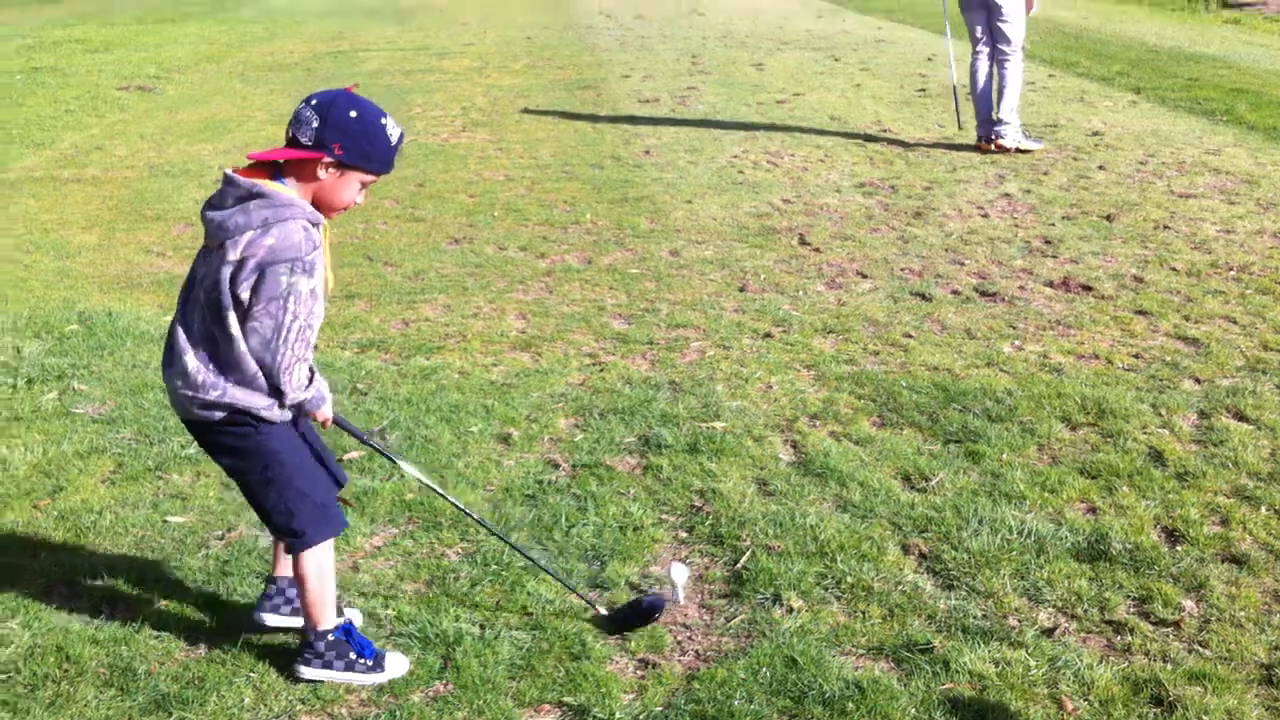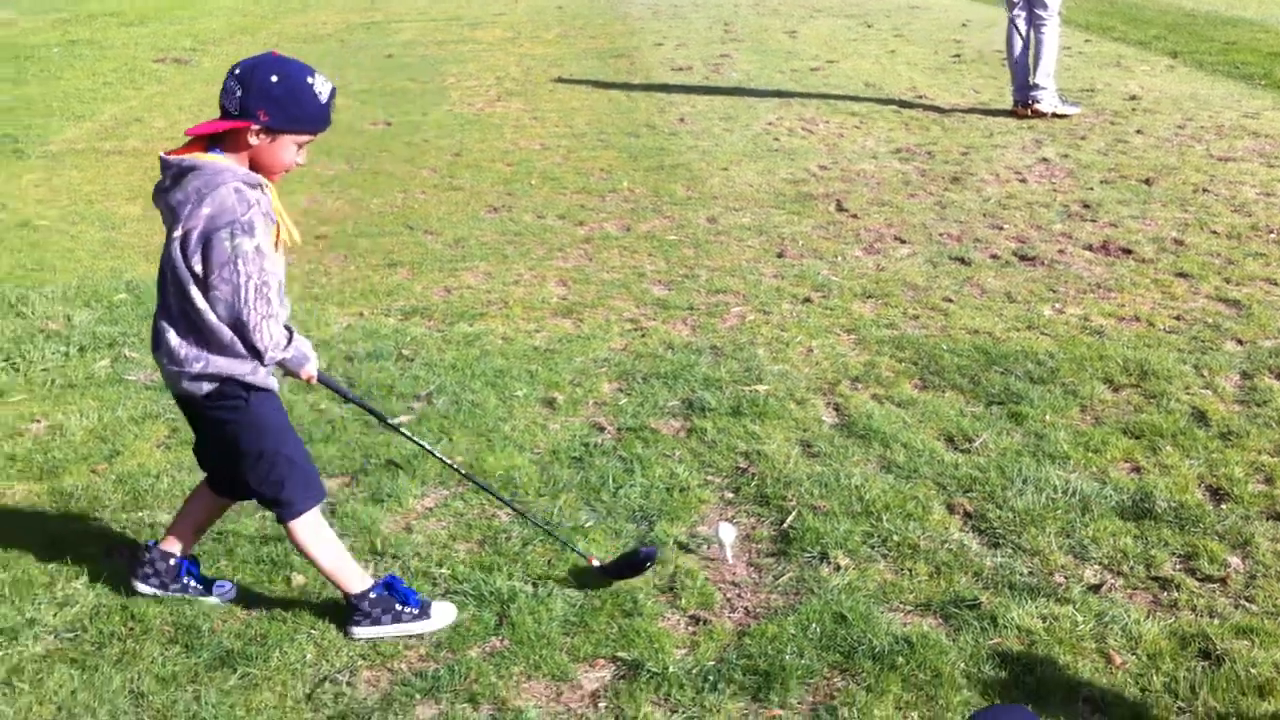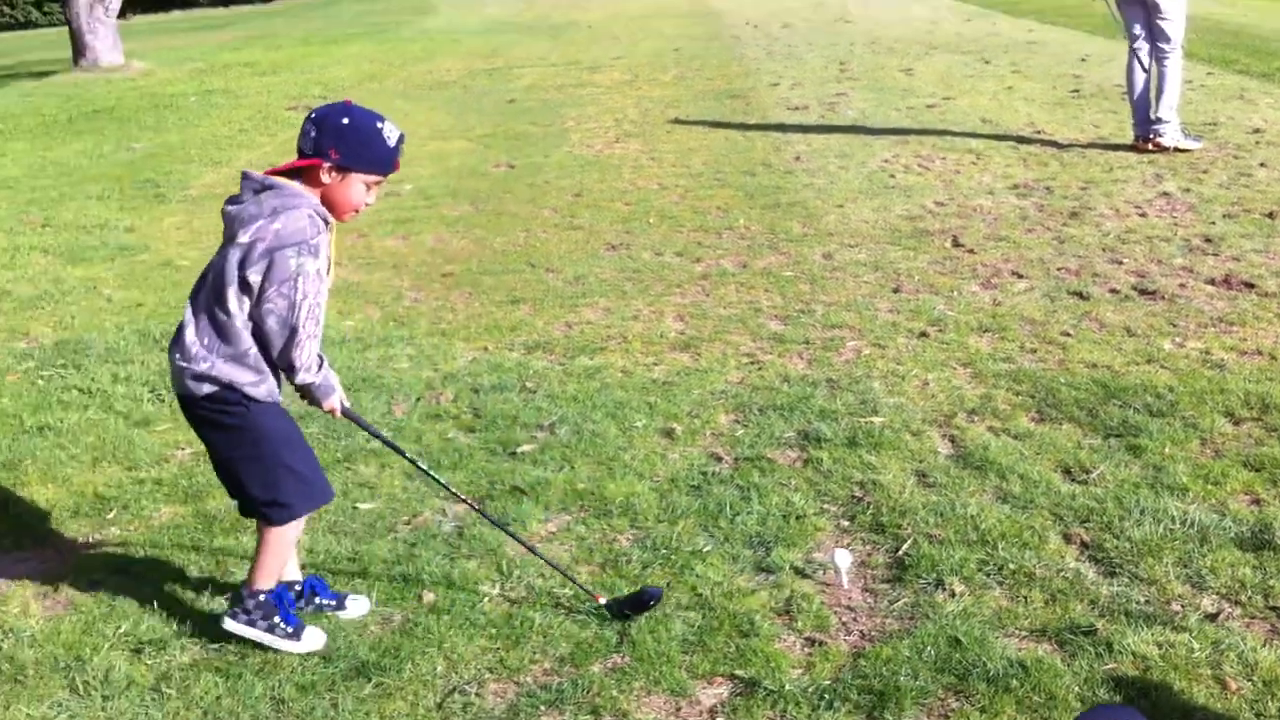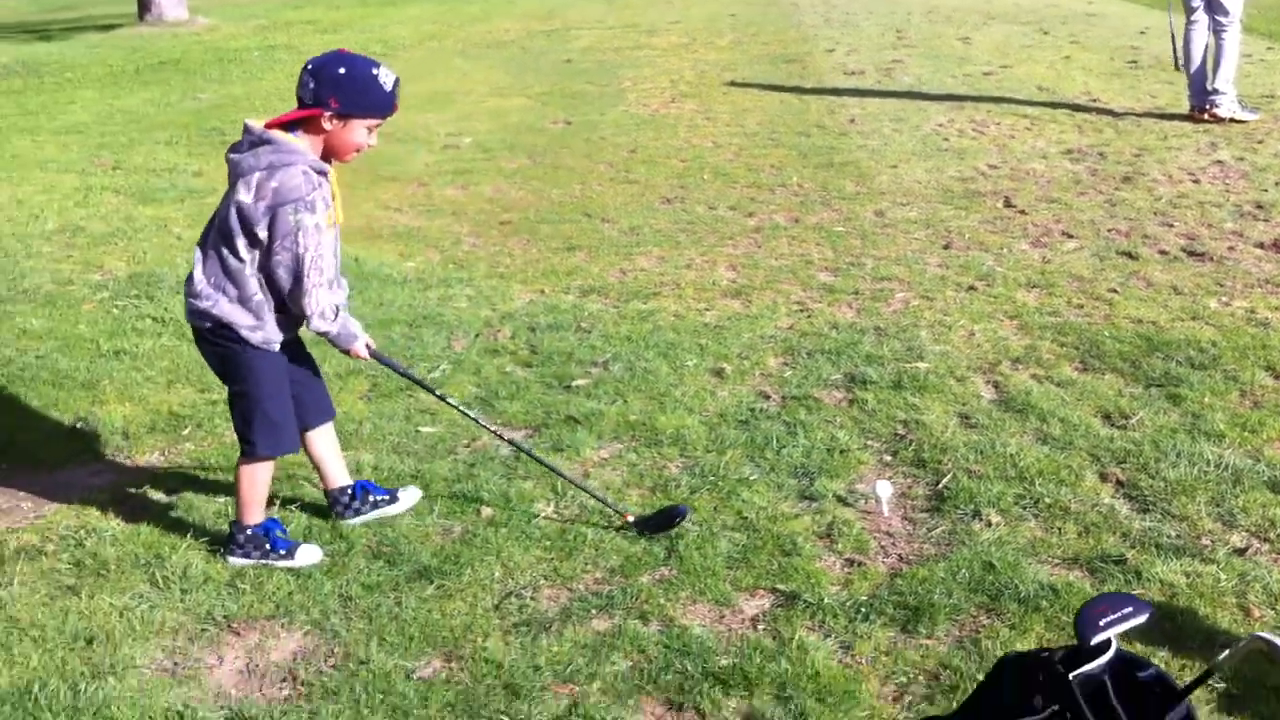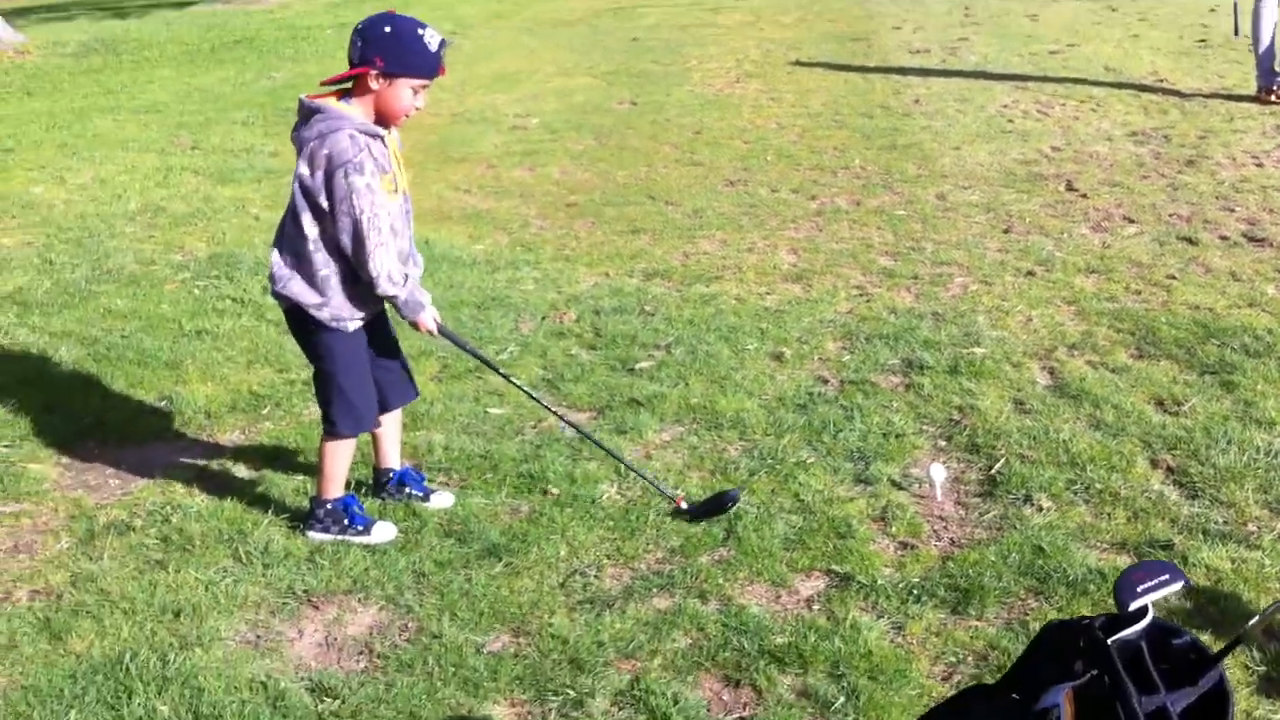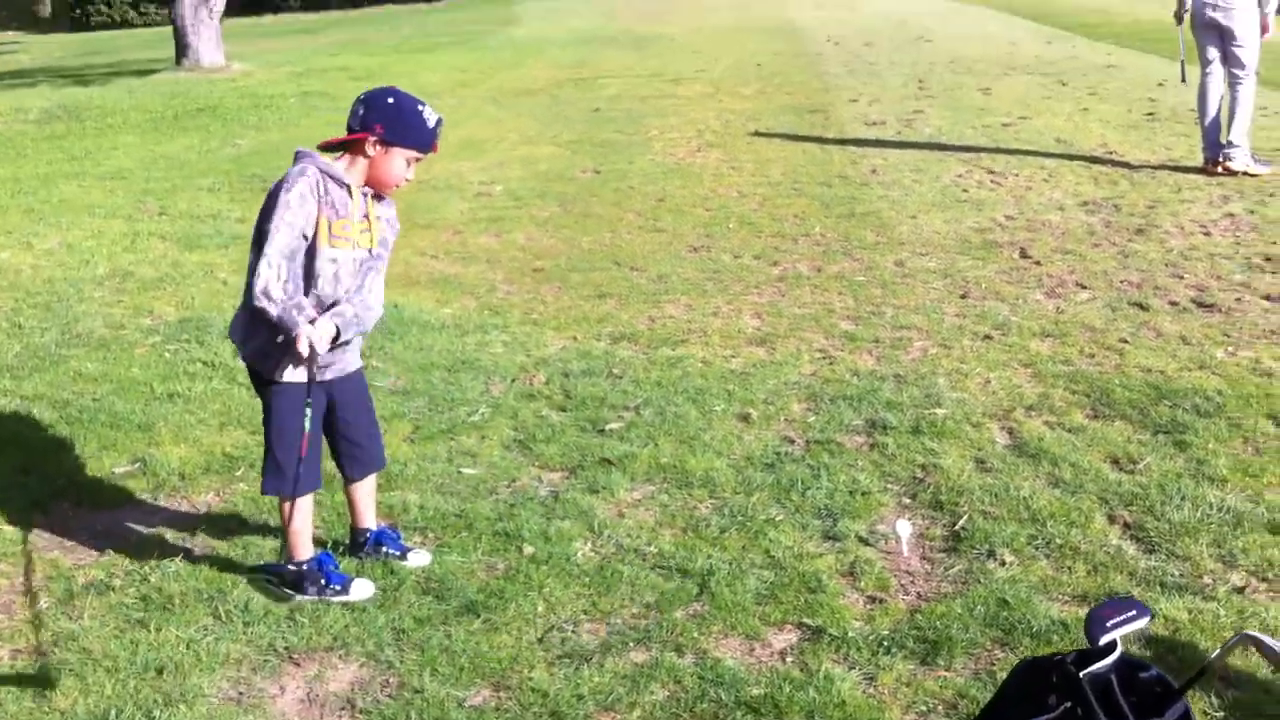
dt=0.3s
person 1, frame 1
left shoulder: (252, 204)
right shoulder: (291, 245)
right elbow: (279, 356)
left wrist: (302, 393)
right wrist: (313, 396)
left hip: (212, 380)
right hip: (233, 400)
left knee: (317, 475)
right knee: (314, 515)
left ankle: (283, 592)
right ankle: (326, 644)
person 1, frame 2
left shoulder: (214, 178)
right shoulder: (234, 208)
right elbow: (252, 315)
left wrist: (286, 348)
right wrist: (297, 355)
left hip: (202, 360)
right hip: (222, 372)
left knee: (239, 473)
right knee: (296, 489)
left ankle: (164, 563)
right ankle: (369, 601)
person 1, frame 3
left shoulder: (279, 210)
right shoulder: (299, 234)
right elbow: (290, 332)
left wrist: (313, 378)
right wrist: (323, 384)
left hip: (231, 373)
right hip: (227, 383)
left knee: (280, 486)
right knee: (298, 488)
left ankle: (292, 586)
right ankle: (255, 604)
person 1, frame 4
left shoulder: (290, 156)
right shoulder: (297, 187)
left elbow: (312, 261)
right elbow: (304, 279)
left wrist: (339, 314)
right wrist: (345, 332)
left hip: (261, 311)
right hip: (237, 319)
left knee: (311, 402)
right knee: (270, 429)
left ankle: (344, 493)
right ankle: (249, 535)
person 1, frame 5
left shoulder: (376, 132)
right shoulder: (346, 150)
left elbow: (393, 224)
right elbow: (370, 242)
left wrist: (410, 280)
right wrist: (414, 302)
left hip: (361, 293)
right hip: (328, 298)
left knee: (389, 385)
right knee: (351, 405)
left ankle: (391, 475)
right ankle: (328, 511)
person 1, frame 6
left shoulder: (381, 209)
right shoulder: (305, 185)
left elbow: (367, 286)
right elbow: (271, 273)
left wrist: (333, 327)
right wrist: (299, 325)
left hip: (336, 353)
right hip: (281, 354)
left knee: (361, 449)
right knee: (298, 464)
left ankle: (368, 535)
right ankle: (303, 568)
